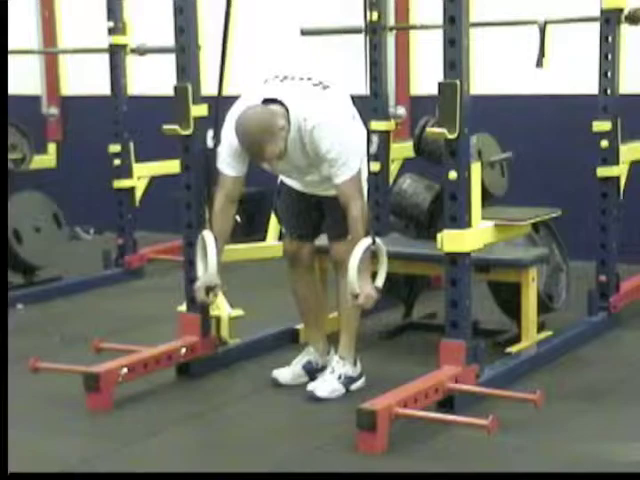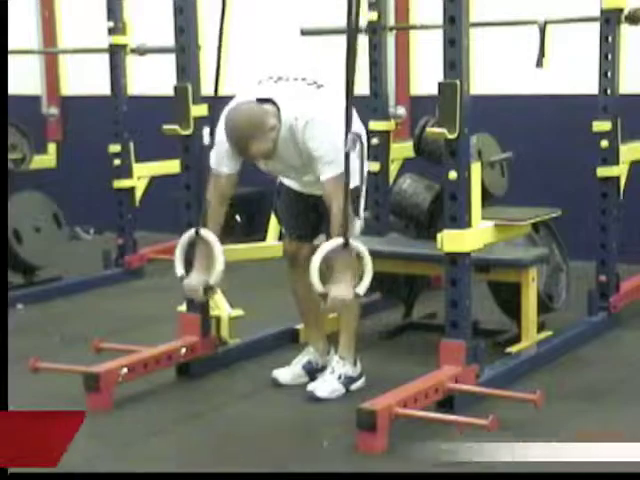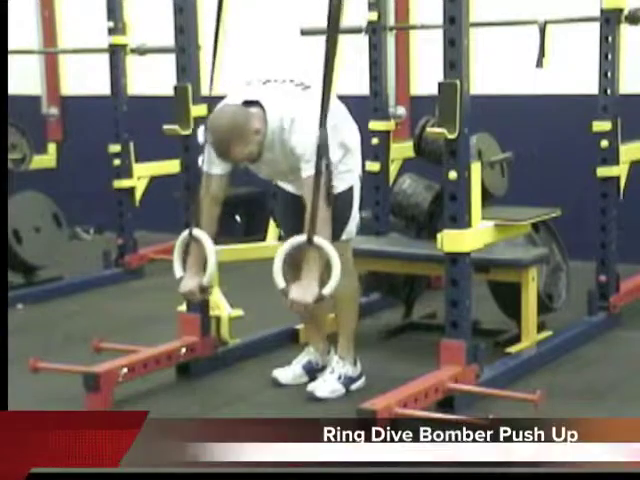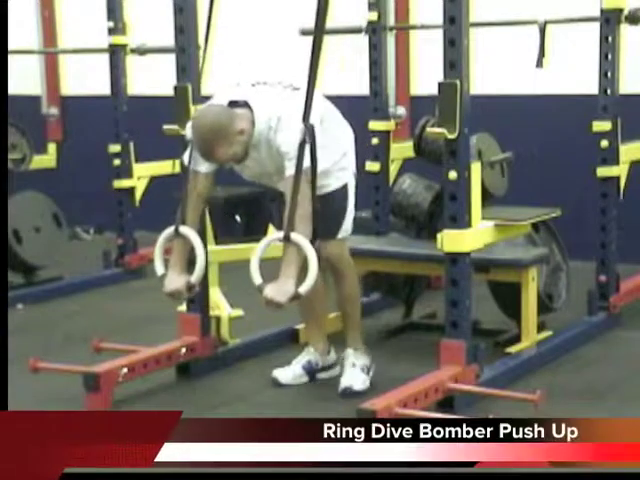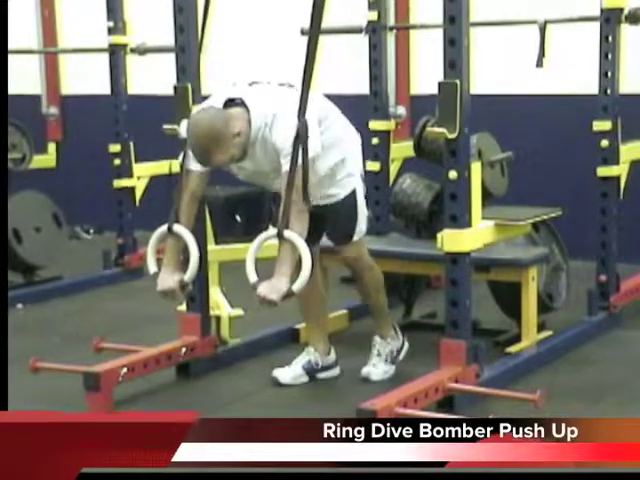
dt=0.3s
person 1, frame 1
left shoulder: (326, 124)
right shoulder: (237, 126)
left elbow: (353, 204)
right elbow: (225, 198)
left wrist: (362, 275)
left hip: (344, 171)
right hip: (296, 177)
left knee: (341, 253)
right knee: (296, 254)
left ankle: (347, 362)
right ankle: (317, 352)
person 1, frame 2
left shoulder: (316, 123)
right shoulder: (230, 126)
left elbow: (337, 204)
right elbow: (218, 196)
left wrist: (342, 278)
right wrist: (201, 267)
left hip: (341, 168)
right hip: (295, 176)
left knee: (337, 255)
right knee: (295, 254)
left ankle: (347, 361)
right ankle: (317, 352)
person 1, frame 3
left shoulder: (300, 124)
right shoulder: (222, 128)
left elbow: (317, 205)
right elbow: (210, 199)
left wrist: (309, 281)
right wrist: (194, 269)
left hip: (336, 166)
right hip: (290, 176)
left knee: (336, 255)
right knee: (295, 256)
left ankle: (346, 362)
right ankle: (318, 352)
person 1, frame 4
left shoulder: (288, 124)
right shoulder: (209, 129)
left elbow: (300, 205)
right elbow: (195, 197)
left wrist: (286, 280)
right wrist: (177, 268)
left hip: (329, 166)
right hip: (283, 175)
left knee: (332, 253)
right knee: (300, 257)
left ankle: (356, 355)
right ankle: (320, 352)
person 1, frame 5
left shoulder: (285, 122)
right shoulder: (206, 127)
left elbow: (297, 202)
right elbow: (188, 196)
left wrist: (280, 278)
right wrist: (170, 267)
left hip: (335, 169)
right hip: (288, 179)
left knee: (351, 255)
left ankle: (389, 338)
right ankle: (320, 353)
